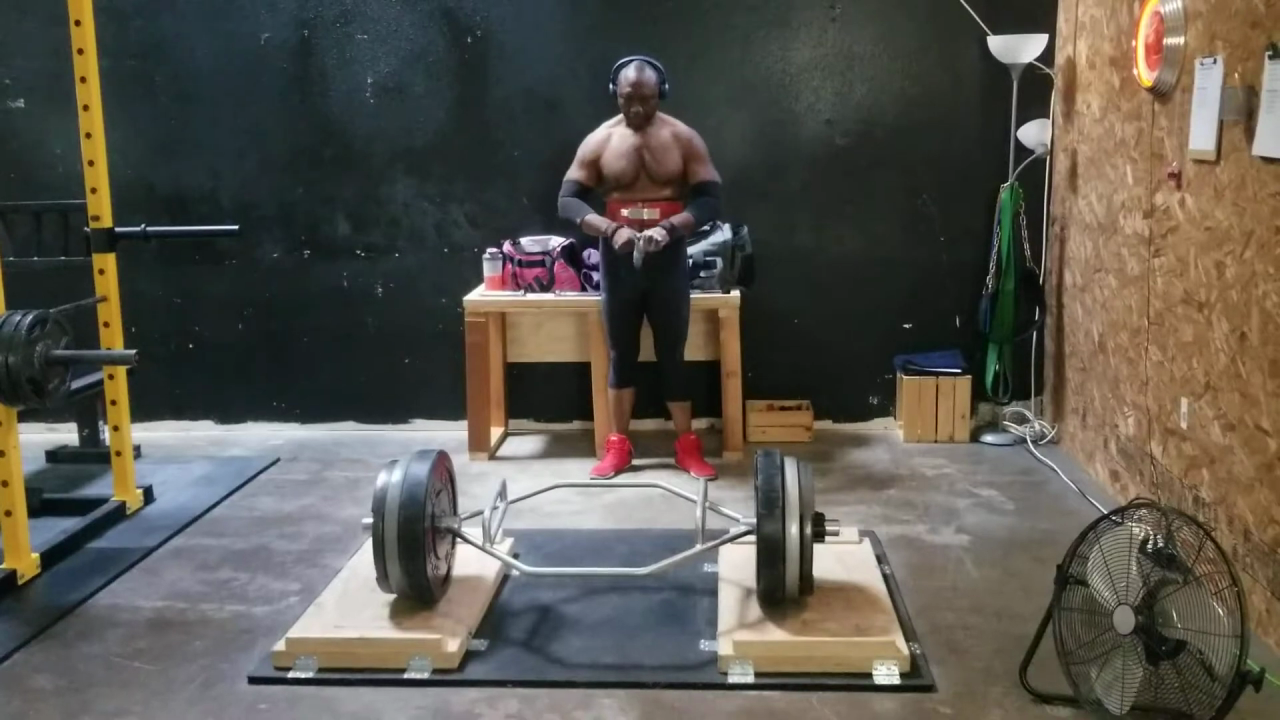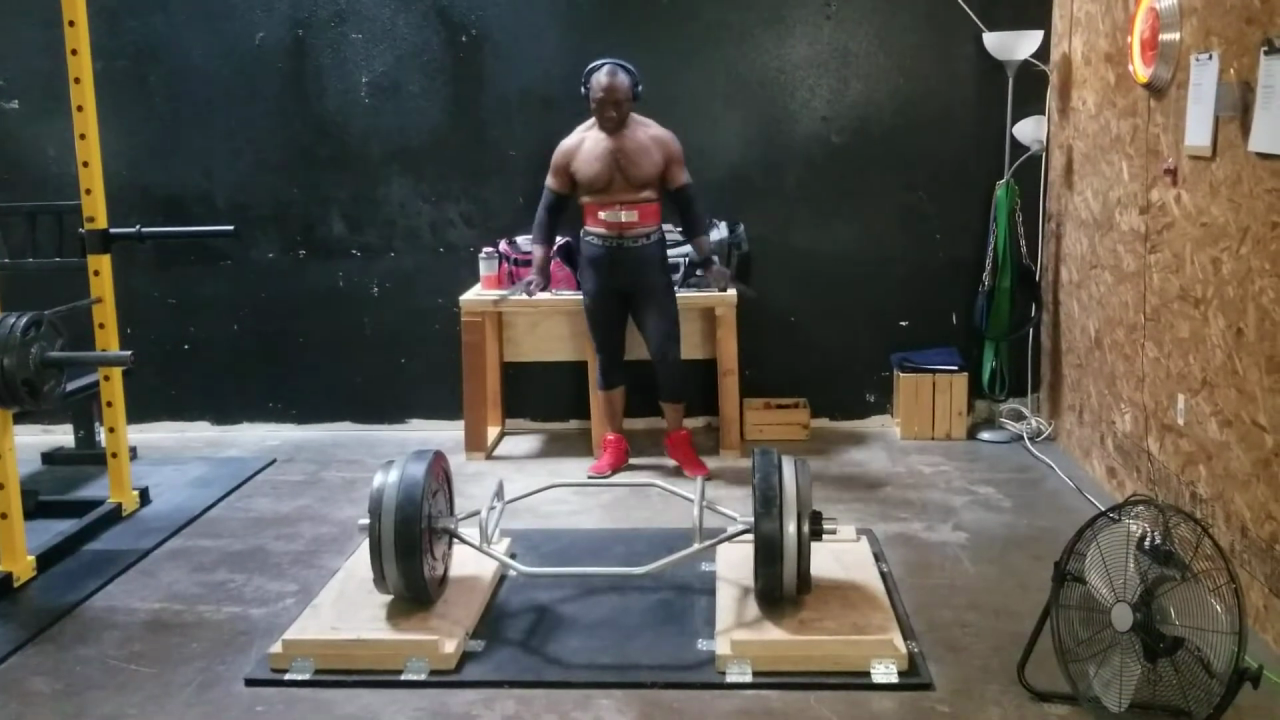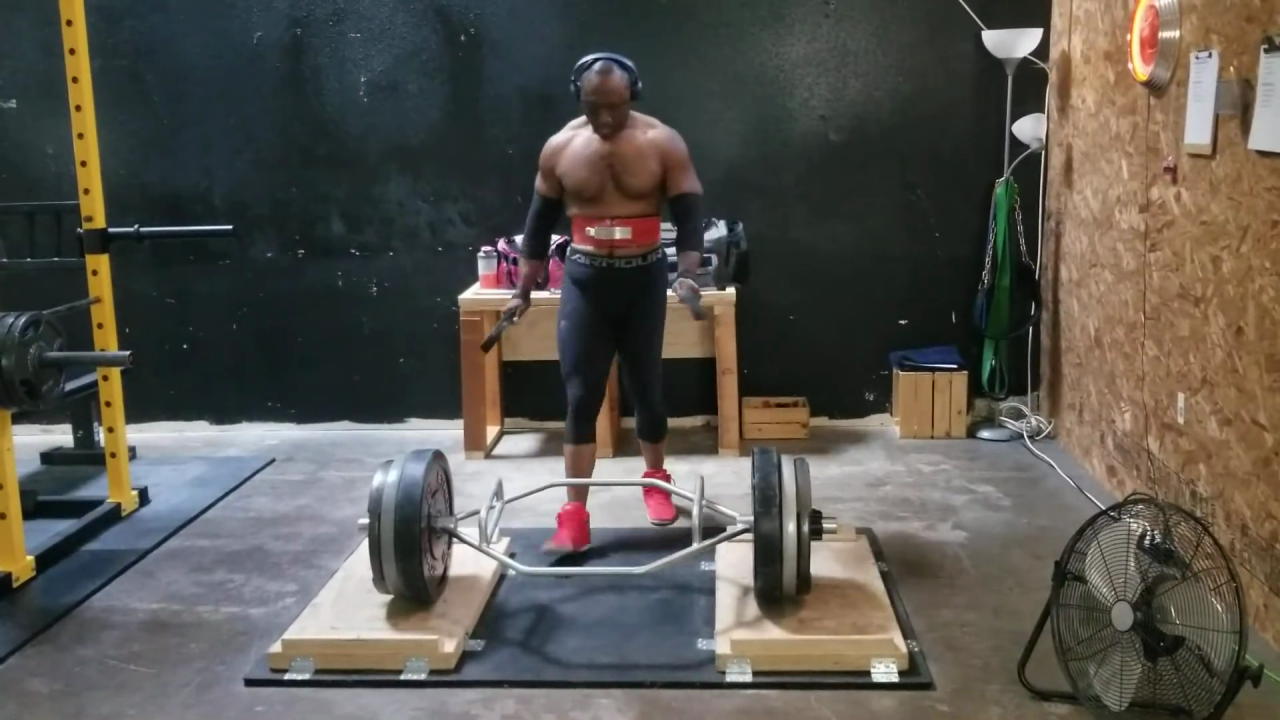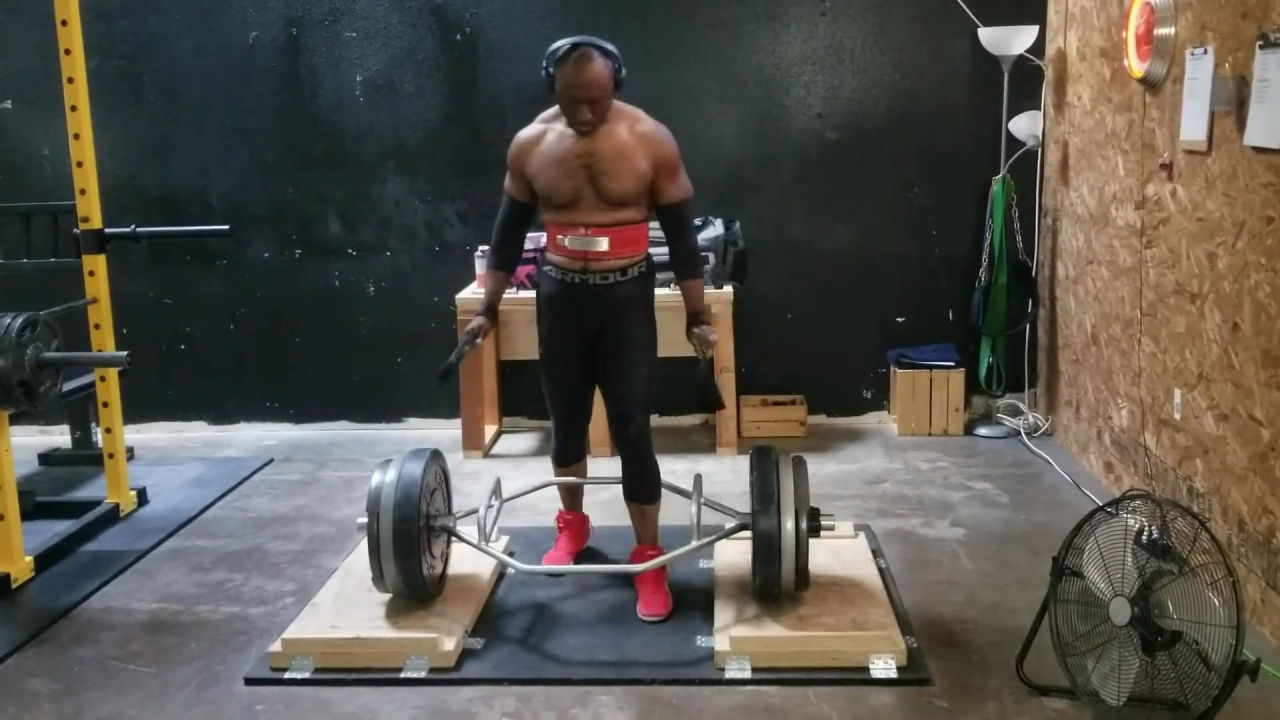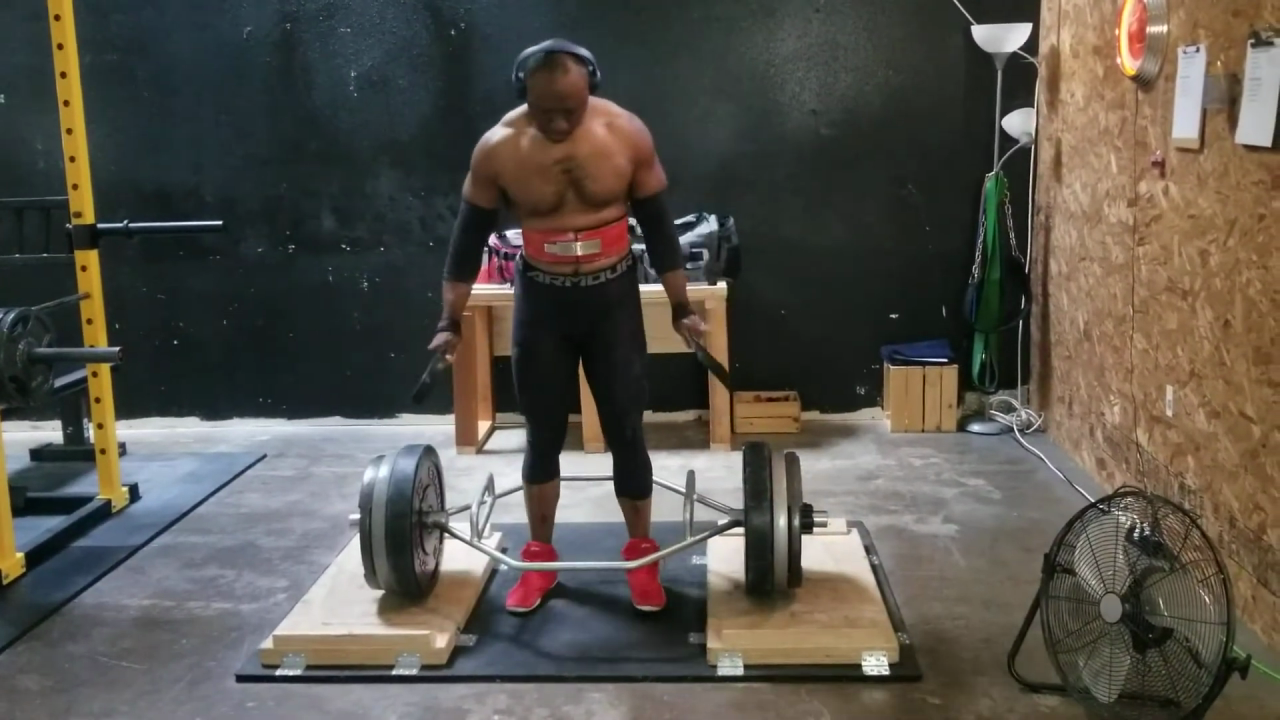
dt=1s
person 1, frame 1
left shoulder: (685, 139)
right shoulder: (598, 142)
left elbow: (710, 200)
right elbow: (567, 201)
left wrist: (670, 227)
right wrist: (609, 229)
left hip: (669, 257)
right hip: (619, 259)
left knee: (672, 354)
right knee: (621, 353)
left ankle: (687, 445)
right ankle: (618, 445)
person 1, frame 2
left shoulder: (661, 141)
right shoulder: (572, 148)
left elbow: (686, 205)
right elbow: (550, 210)
left wrist: (707, 260)
right wrist: (539, 268)
left hip: (648, 257)
right hip: (597, 259)
left knee: (666, 355)
right knee: (608, 355)
left ankle: (679, 443)
right ankle: (614, 444)
person 1, frame 3
left shoulder: (664, 143)
right shoulder: (559, 148)
left elbow: (689, 216)
right elbow: (540, 221)
left wrist: (686, 272)
right wrist: (524, 289)
left hip: (644, 278)
right hip: (583, 280)
left knee: (644, 388)
right knee: (581, 398)
left ankle: (655, 481)
right ankle: (574, 519)
person 1, frame 4
left shoulder: (651, 140)
right shoulder: (530, 144)
left elbow: (680, 233)
right elbow: (509, 231)
left wrist: (696, 316)
right wrist: (489, 308)
left hip: (627, 297)
right hip: (559, 295)
left knee: (631, 431)
right knee: (567, 422)
left ankle: (649, 560)
right ankle: (573, 523)
person 1, frame 5
left shoulder: (627, 133)
right shoulder: (497, 148)
left elbow: (658, 225)
right elbow: (469, 236)
left wrist: (681, 306)
right wrist: (451, 321)
left hip: (613, 297)
right hip: (540, 300)
left knee: (625, 430)
right knee: (543, 433)
left ankle: (641, 553)
right ankle: (540, 557)
